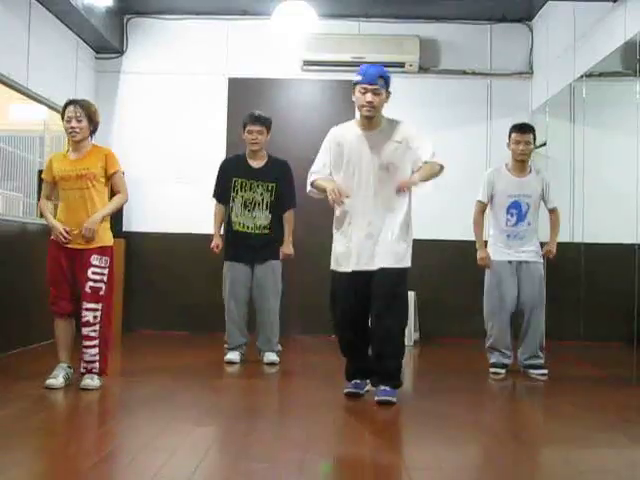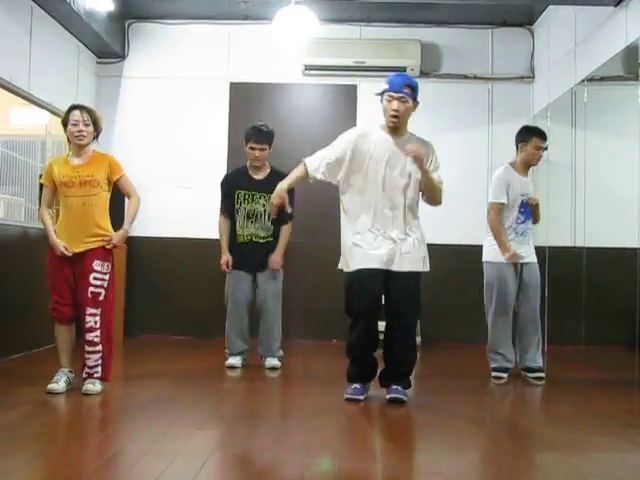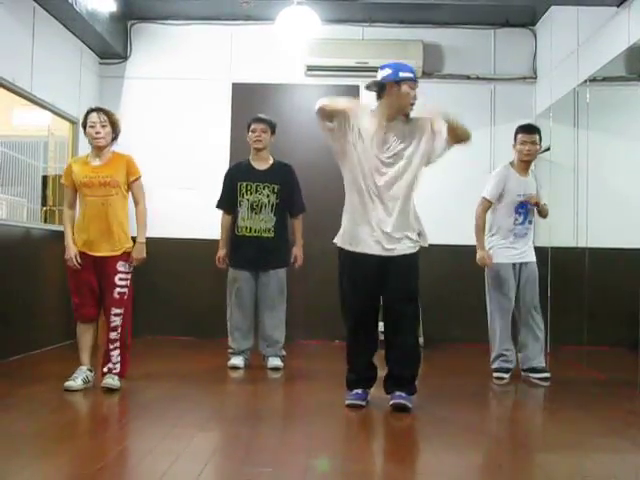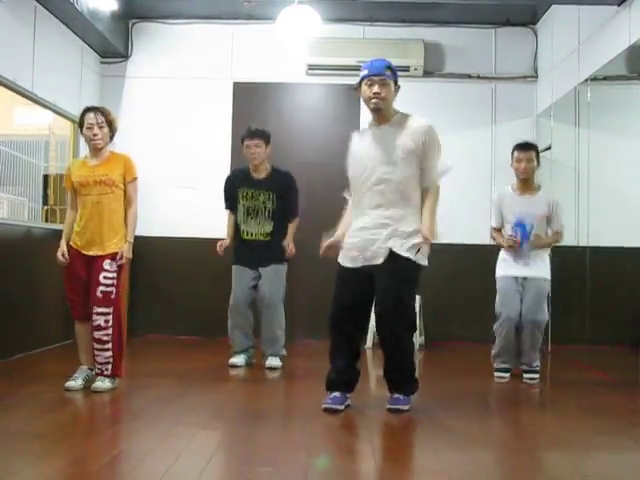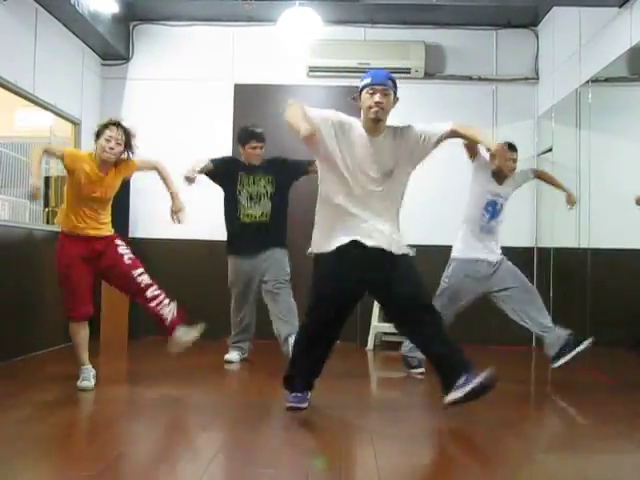
dt=1s
person 1, frame 1
left shoulder: (402, 132)
right shoulder: (338, 135)
left elbow: (435, 165)
right elbow: (314, 178)
left wrist: (415, 177)
right wrist: (327, 184)
left hip: (390, 244)
right hip: (349, 244)
left knee: (389, 313)
right knee: (348, 314)
left ankle: (387, 379)
right ankle: (358, 373)
person 1, frame 2
left shoulder: (423, 148)
right shoulder: (358, 138)
left elbow: (435, 199)
right elbow: (315, 164)
left wrist: (422, 168)
right wrist: (283, 186)
left hip: (406, 249)
right hip: (363, 247)
left knee: (404, 317)
right knee: (363, 314)
left ankle: (396, 380)
right ankle: (359, 378)
person 1, frame 3
left shoulder: (420, 129)
right shoulder: (353, 123)
left elbow: (463, 137)
right elbow: (323, 108)
left wrist: (446, 120)
right wrist: (358, 107)
left hip: (402, 241)
right hip: (358, 240)
left knee: (403, 316)
right knee: (359, 316)
left ankle: (401, 386)
right ankle: (359, 383)
person 1, frame 4
left shoulder: (419, 130)
right shoulder: (358, 140)
left elbow: (431, 187)
right elbow: (355, 197)
left wrist: (428, 225)
right wrist: (339, 234)
left hip: (401, 242)
right hip: (357, 244)
left knee: (394, 320)
right knee: (344, 317)
left ankle: (401, 387)
right ankle: (340, 386)
person 1, frame 5
left shoulder: (408, 138)
right shoulder: (337, 127)
left elbow: (452, 128)
right elbow: (293, 108)
left wrist: (485, 142)
right wrist: (304, 125)
left hip: (387, 241)
right hip: (341, 241)
left knee: (417, 307)
right knee: (323, 318)
left ankle: (457, 378)
right ankle: (298, 385)
person 2, frame 1
left shoulder: (105, 155)
right shoulder: (55, 161)
left elbow: (122, 194)
right elbow: (44, 199)
left wrist: (98, 216)
right wrist: (52, 222)
left hip: (96, 243)
right hip: (62, 242)
left knee: (92, 307)
right knee: (61, 304)
left ankle: (92, 369)
right ankle: (64, 366)
person 2, frame 2
left shoulder: (107, 162)
right shoulder: (55, 166)
left elbow: (133, 197)
right elbow: (45, 207)
left wrist: (124, 230)
right wrist: (52, 237)
left hip: (98, 247)
right hip: (63, 248)
left knee: (95, 311)
right knee: (62, 311)
left ankle: (95, 374)
right ankle: (65, 371)
person 2, frame 3
left shoulder: (125, 163)
right shoulder: (74, 167)
left elbow: (140, 204)
right elbow: (69, 208)
left wrist: (141, 242)
right wrist: (69, 243)
left hip: (118, 249)
right hip: (84, 249)
left knee: (116, 311)
right knee: (85, 310)
left ankle: (114, 370)
right ankle: (85, 369)
person 2, frame 4
left shoulder: (123, 162)
right shoulder: (75, 168)
left elbow: (132, 205)
right elbow: (73, 209)
left wrist: (129, 242)
right wrist: (63, 241)
left hip: (111, 248)
right hip: (79, 248)
left knee: (104, 310)
right knee: (80, 310)
left ankle: (108, 372)
right ankle: (86, 368)
person 2, frame 5
left shoulder: (125, 166)
right shoulder: (76, 159)
left elbow: (156, 164)
right elbow: (42, 148)
left wrist: (174, 196)
right wrist: (35, 178)
left hip: (103, 238)
right hip: (72, 240)
left knee: (137, 278)
right knee: (78, 307)
left ankle: (177, 329)
right ankle: (85, 368)
person 3, frame 1
left shoulder: (541, 179)
right shoulder: (494, 176)
left elbow: (553, 212)
right elbow: (479, 212)
left wrist: (553, 241)
right wrist: (481, 248)
left hip: (531, 255)
right hip: (499, 255)
left knee: (535, 308)
right knee: (499, 309)
left ankle: (531, 358)
right ankle: (499, 357)
person 3, frame 2
left shoulder: (529, 180)
right shoulder: (503, 175)
right elbow: (493, 215)
left wrist: (536, 207)
right wrist: (505, 250)
left hip: (527, 257)
right hip: (499, 257)
left knee: (530, 312)
right knee: (501, 311)
left ankle: (531, 362)
right ankle: (501, 362)
person 3, frame 3
left shoulder: (533, 179)
right shoulder: (502, 174)
left elbow: (545, 214)
right elbow: (481, 209)
left wrist: (538, 203)
right wrist: (481, 248)
left hip: (526, 256)
right hip: (500, 256)
left knee: (530, 310)
right knee: (501, 310)
left ankle: (533, 363)
right ankle: (502, 363)
person 3, frame 4
left shoulder: (549, 199)
right shoulder: (501, 197)
left elbow: (558, 234)
left wrist: (547, 241)
right wrist: (502, 241)
left hip: (537, 271)
right hip: (508, 270)
left knee: (534, 319)
right knee: (507, 317)
left ankle: (530, 363)
right ankle: (503, 362)
person 3, frame 5
left shoulder: (512, 180)
right shoulder: (481, 168)
left elbow: (538, 172)
right elbow: (470, 144)
left wrist: (566, 191)
left hip: (494, 259)
right hip: (467, 259)
left knee: (524, 297)
right knee: (443, 306)
left ankle: (557, 343)
right ankle: (412, 352)
person 4, frame 1
left shoulder: (281, 168)
right shoulder: (229, 165)
left elbow: (288, 209)
right elbow: (221, 203)
left wrist: (288, 242)
right wrist: (217, 234)
left hip: (269, 248)
right hip: (236, 247)
left knee: (268, 300)
right knee: (235, 299)
left ankle: (269, 348)
right ankle: (235, 346)
person 4, frame 2
left shoulder: (282, 180)
right shoulder: (232, 179)
left elbow: (286, 222)
right elbow: (225, 218)
left wrist: (279, 252)
right wrist: (225, 251)
left hip: (269, 255)
right hip: (239, 256)
left knee: (271, 306)
right knee: (236, 305)
left ankle: (270, 353)
right ankle: (236, 351)
person 4, frame 3
left shoulder: (285, 172)
right shoulder: (235, 172)
left elbow: (296, 213)
right elbow: (227, 213)
left wrist: (298, 245)
right wrist: (222, 246)
left hip: (274, 252)
right hip: (241, 251)
left knee: (273, 304)
right knee: (240, 303)
left ankle: (273, 352)
right ankle: (239, 351)
person 4, frame 4
left shoulder: (284, 180)
right shoulder: (235, 179)
left elbow: (293, 216)
left wrist: (289, 239)
right wrist: (228, 239)
left hip: (273, 255)
right hip: (243, 254)
left knee: (271, 300)
right knee: (238, 301)
left ankle: (274, 352)
right ankle: (242, 350)
person 4, frame 5
left shoulder: (278, 166)
right shoulder: (228, 166)
left elbow: (312, 167)
right elbow: (205, 165)
right wrist: (192, 171)
left hip: (273, 246)
right hip: (240, 247)
left knee: (278, 288)
right knee: (241, 296)
left ankle: (290, 339)
right ankle: (239, 345)
